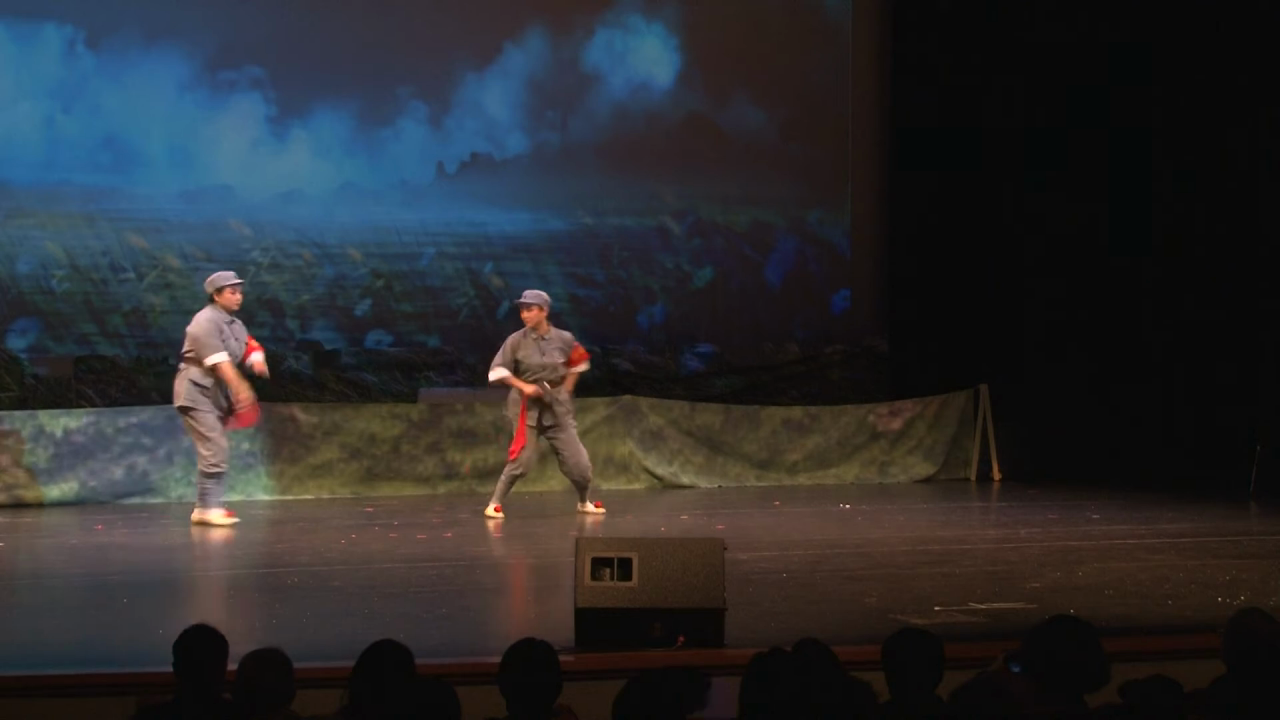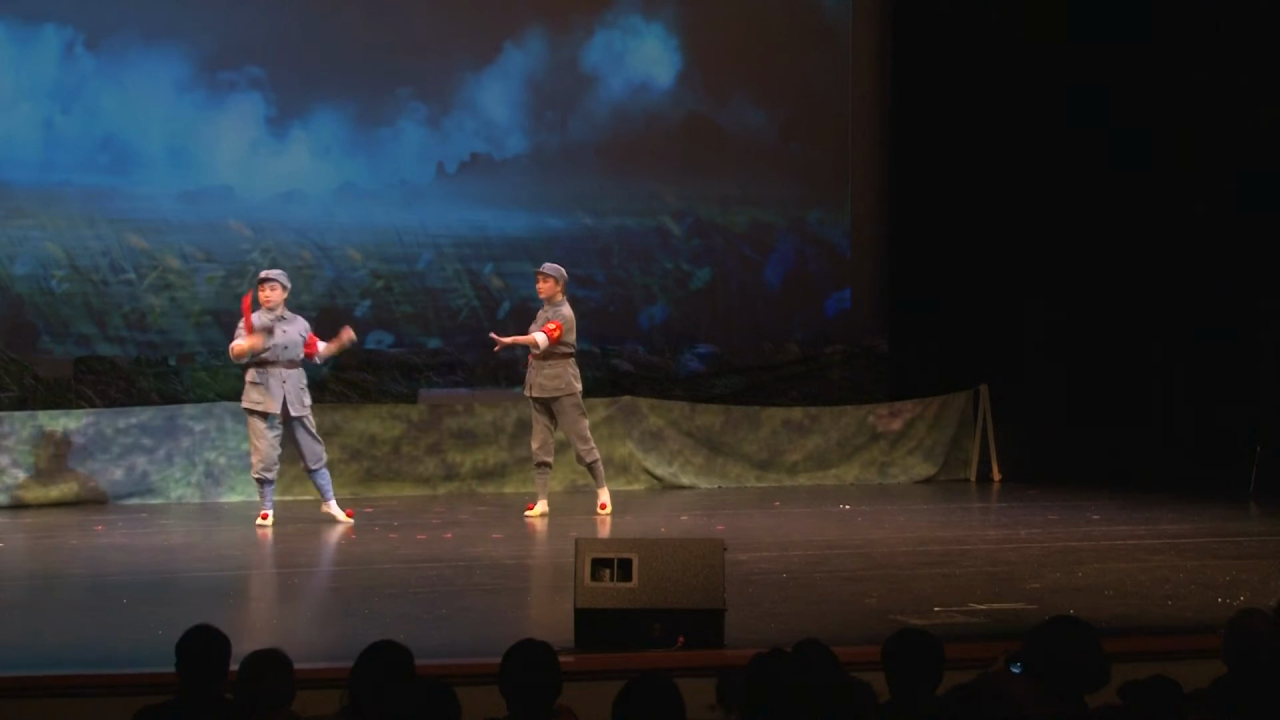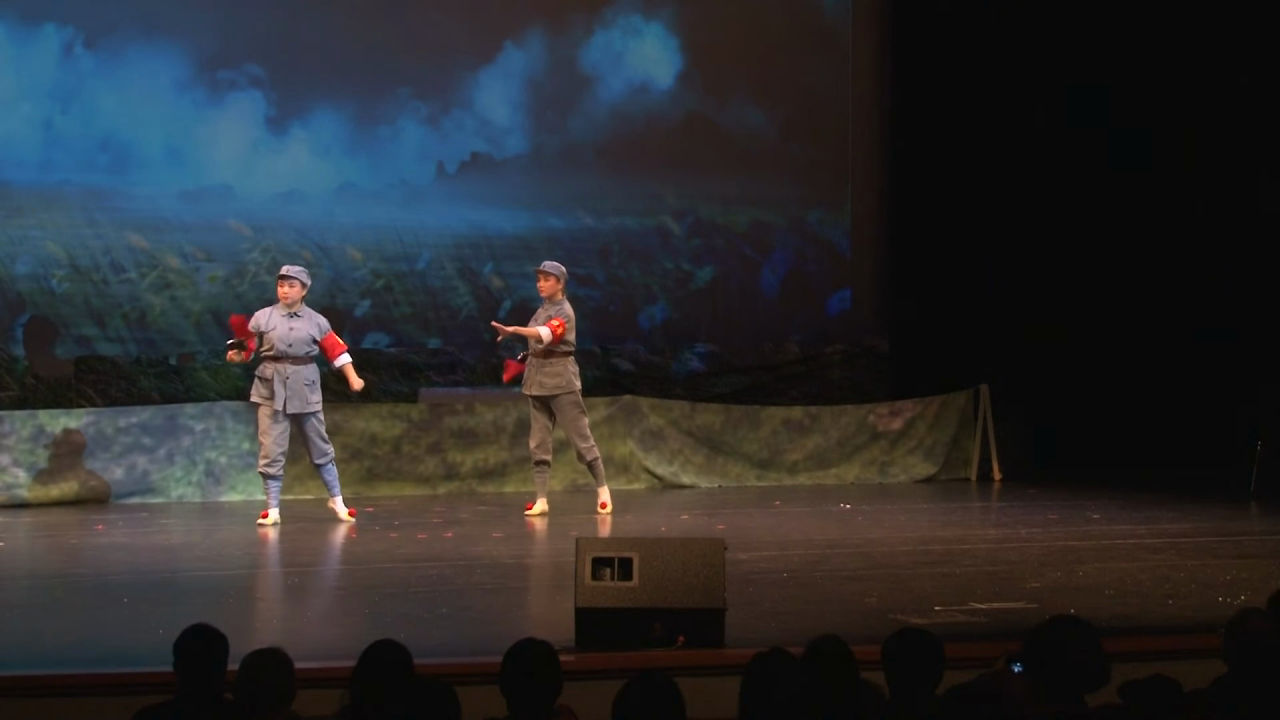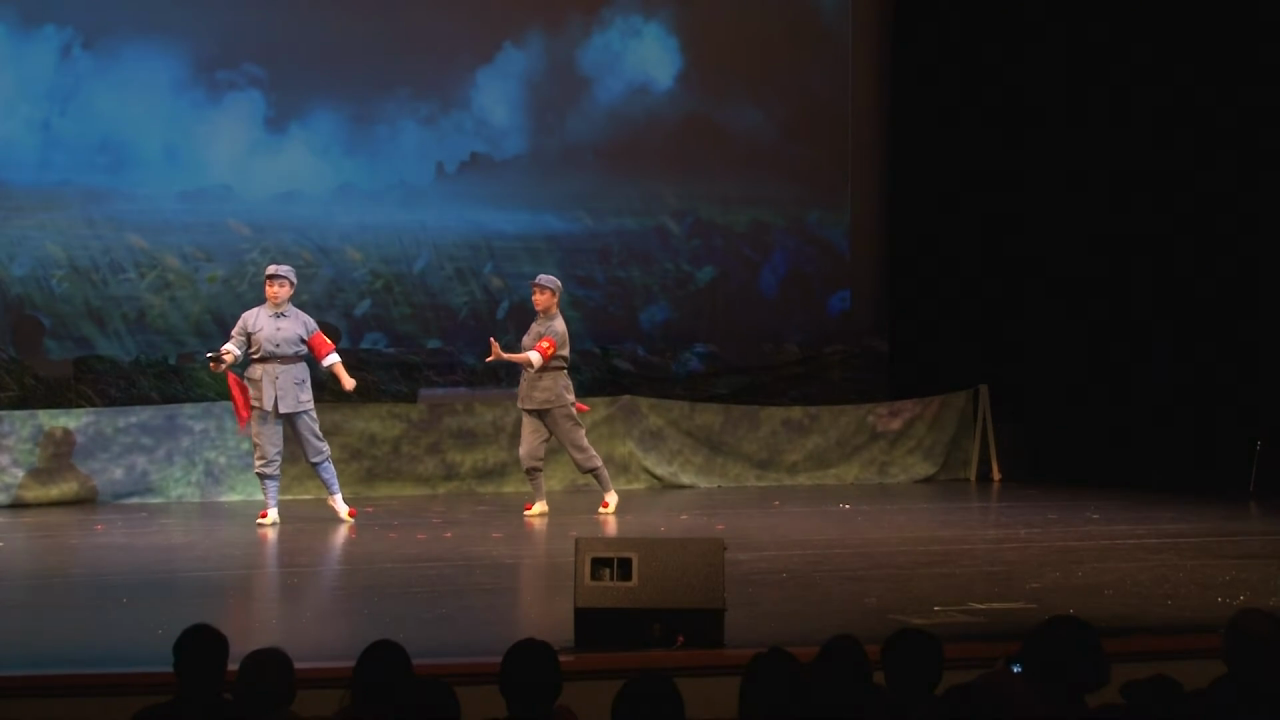
dt=0.5s
person 1, frame 1
left shoulder: (235, 325)
right shoulder: (206, 321)
left elbow: (253, 351)
right elbow: (217, 359)
left wrist: (259, 365)
right wrist: (241, 388)
left hip: (218, 393)
right hip: (197, 391)
left knee: (218, 453)
right knee: (214, 450)
left ankle: (203, 510)
right ankle: (211, 508)
person 1, frame 2
left shoulder: (298, 323)
right shoulder: (250, 322)
left elbow: (316, 351)
right elbow: (236, 352)
left wrist: (339, 342)
right wrist: (250, 343)
left hip: (295, 391)
right hip: (262, 392)
left knee: (313, 450)
right knee: (265, 453)
left ankle: (329, 504)
right ankle: (267, 510)
person 1, frame 3
left shoulder: (316, 321)
right shoulder: (262, 317)
left elbow: (337, 351)
right elbow: (247, 347)
left wrist: (353, 377)
right wrist: (237, 355)
left hip: (305, 387)
right hip: (271, 389)
left knee: (320, 445)
right knee: (271, 450)
left ankle: (336, 499)
right ankle: (272, 509)
person 1, frame 4
left shoulder: (303, 320)
right shoulder: (250, 318)
left elbow: (325, 350)
right elbow: (236, 348)
left wrist: (344, 377)
right wrist: (221, 362)
left hip: (295, 387)
right hip: (263, 389)
left knee: (315, 444)
right knee: (266, 450)
left ankle: (336, 497)
right ankle: (271, 509)
person 2, frame 1
left shoulder: (564, 339)
right shoulder: (516, 340)
left elbow: (580, 362)
right elbow: (497, 371)
left wrist: (567, 389)
right wrist: (522, 386)
left hip: (558, 406)
right hip: (528, 407)
left knee: (578, 462)
right knee: (521, 460)
left ankle: (584, 502)
right ankle: (494, 503)
person 2, frame 2
left shoulder: (562, 313)
right shoulder: (544, 311)
left elbow: (543, 338)
left wrist: (511, 340)
right wrist: (535, 357)
left hip: (562, 380)
right hip: (539, 381)
left knee: (581, 438)
right knee: (540, 443)
left ankle: (602, 492)
right ankle: (542, 501)
person 2, frame 3
left shoulder: (564, 311)
right shoulder: (542, 309)
left elbow: (547, 334)
left wrist: (515, 330)
left hip: (561, 379)
right hip: (537, 379)
left knee: (580, 436)
right knee: (539, 442)
left ankle: (602, 490)
right ankle: (541, 500)
person 2, frame 4
left shoulder: (555, 328)
right shoulder: (538, 322)
left elbow: (537, 358)
left wrist: (504, 357)
left hip: (554, 394)
right hip: (532, 395)
left knee: (578, 447)
right knee: (528, 453)
left ankle: (609, 493)
right ankle: (540, 501)
